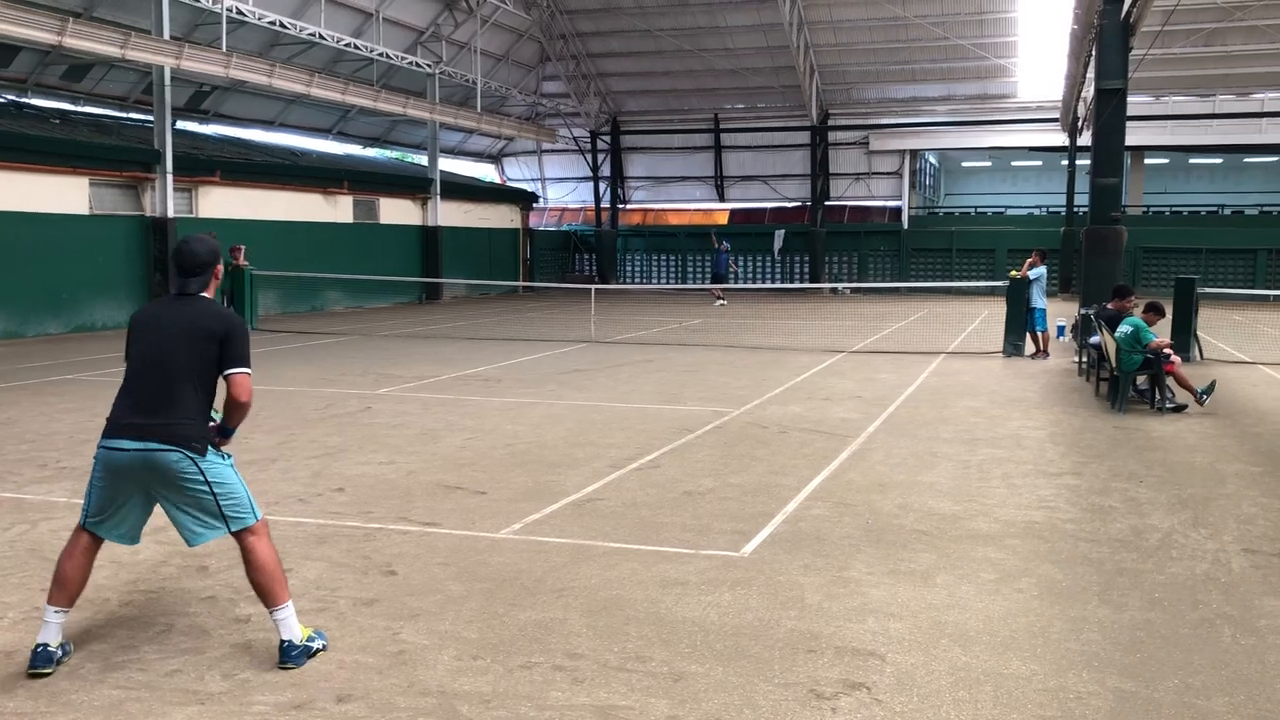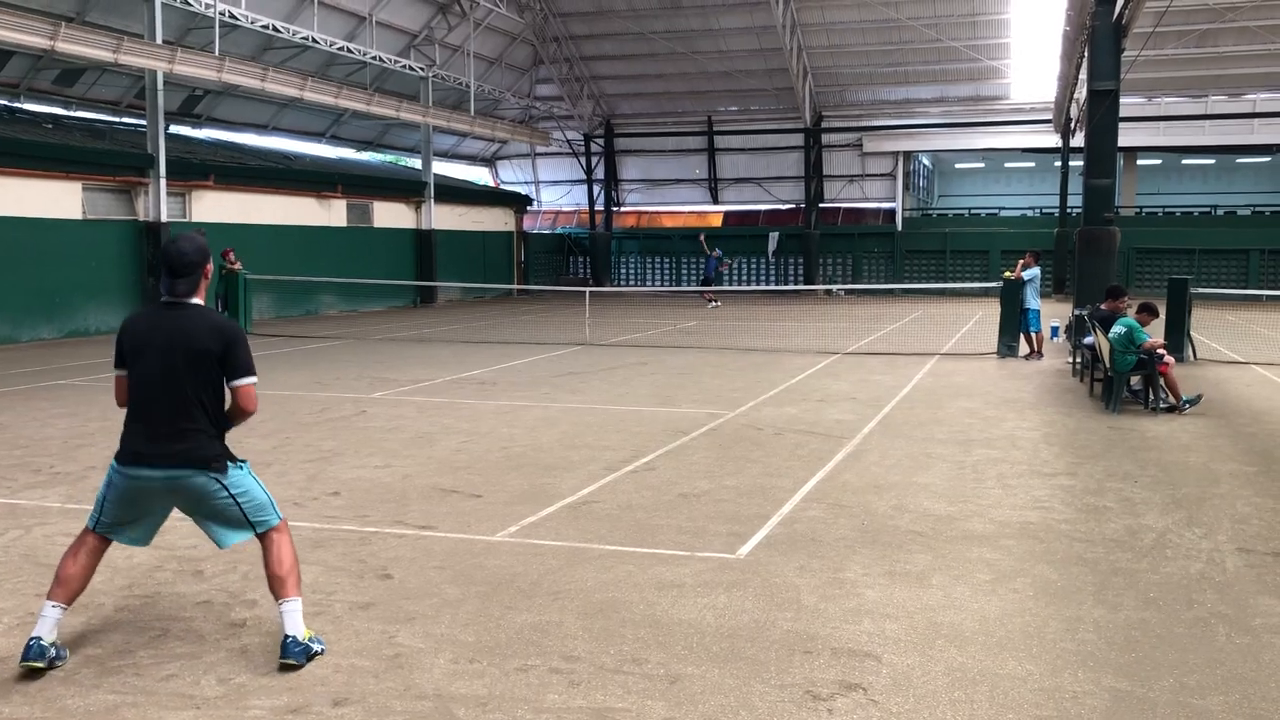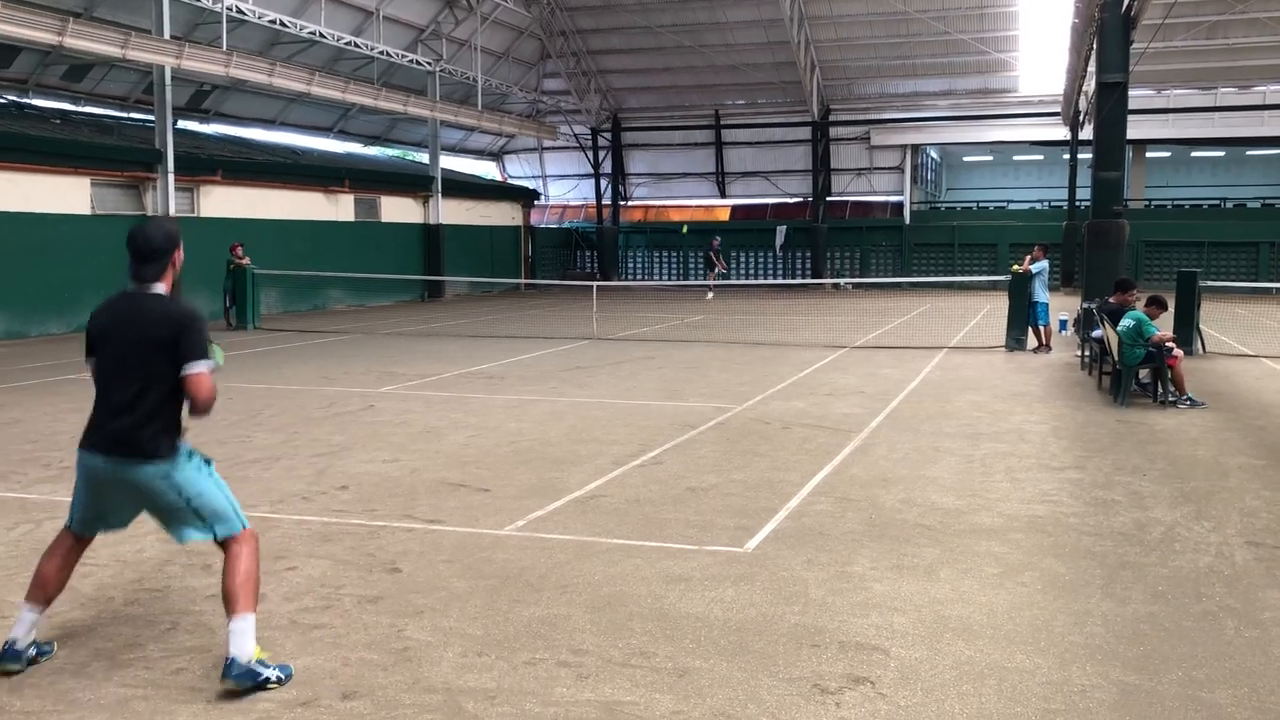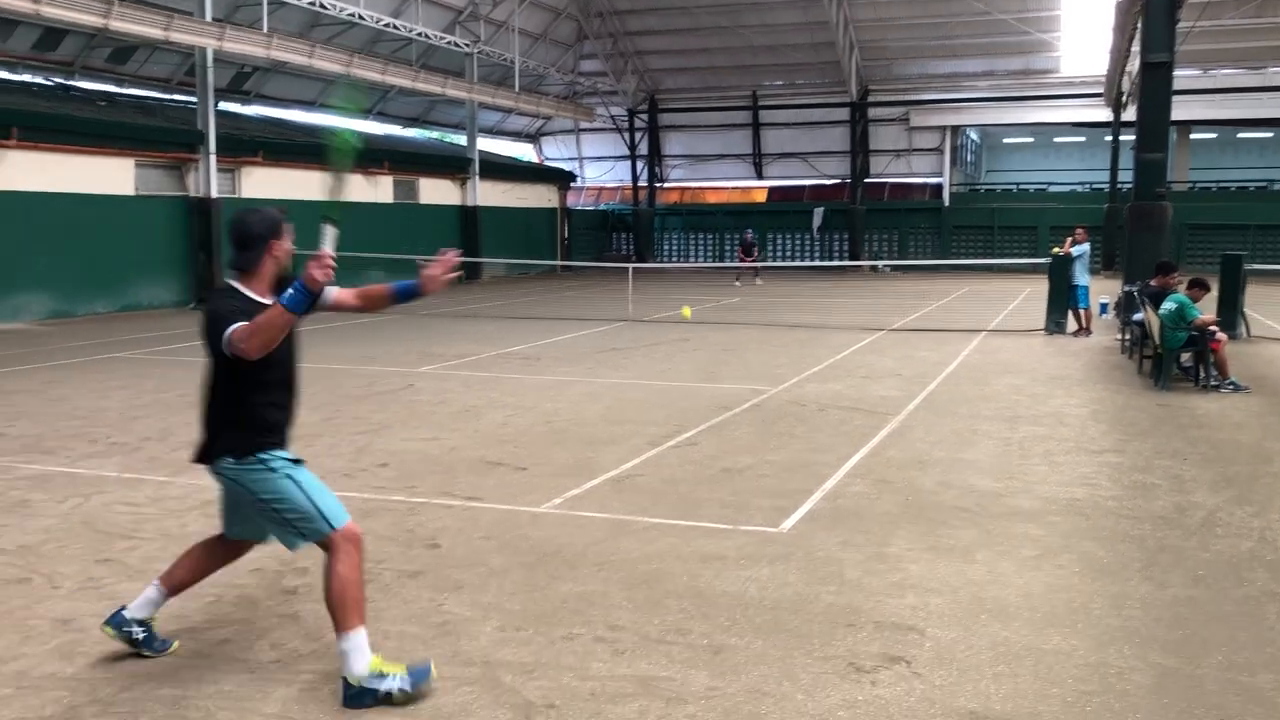
dt=0.5s
person 1, frame 1
left shoulder: (142, 316)
right shoulder: (226, 322)
right elbow: (240, 395)
right wrist: (224, 431)
left hip: (118, 442)
right hip: (181, 446)
left knee: (88, 533)
right knee: (252, 532)
left ankle: (47, 644)
right ankle: (292, 638)
person 1, frame 2
left shoulder: (132, 326)
right shoulder: (224, 330)
left elbow: (122, 396)
right elbow: (247, 405)
left hip: (136, 463)
right hip: (202, 464)
left knee: (93, 537)
right knee: (274, 532)
left ankle: (41, 639)
right ankle: (296, 637)
person 1, frame 3
left shoulder: (103, 314)
right shoulder: (183, 318)
right elbow: (203, 395)
right wrist: (194, 408)
left hip: (99, 454)
right hip: (155, 458)
left knee: (74, 536)
right knee: (241, 541)
right ankle: (243, 659)
person 1, frame 4
left shoulder: (289, 291)
right shoulder: (223, 305)
left elbow: (354, 299)
right elbow: (253, 344)
left wrist: (417, 285)
right wrist: (300, 293)
left hip: (258, 453)
right hip: (246, 457)
left knee: (234, 539)
right knee: (344, 538)
left ankle: (133, 617)
right ankle: (362, 673)
